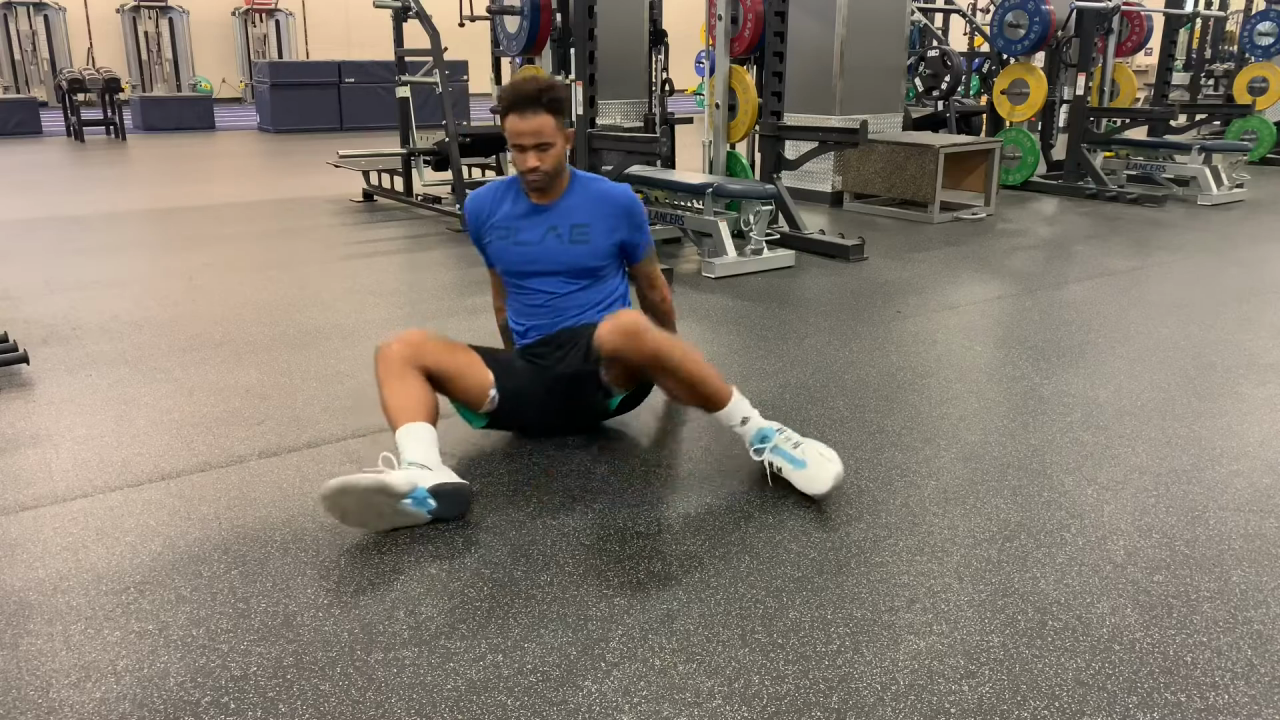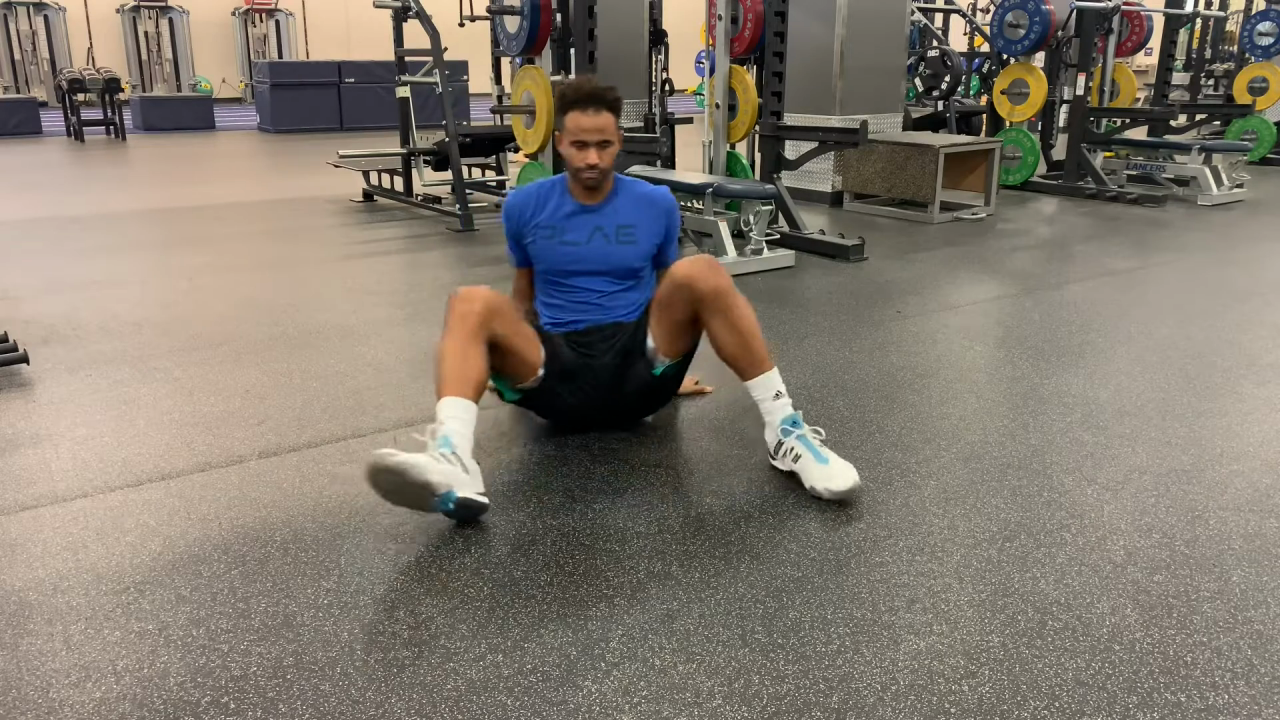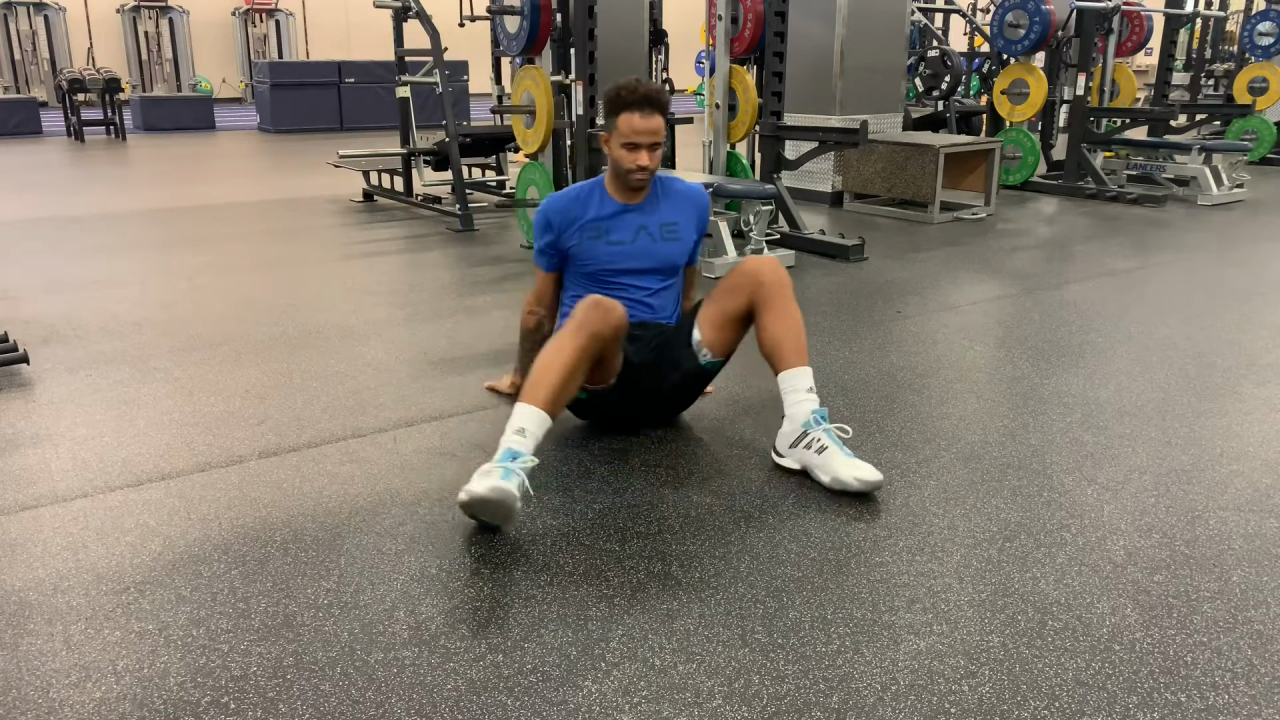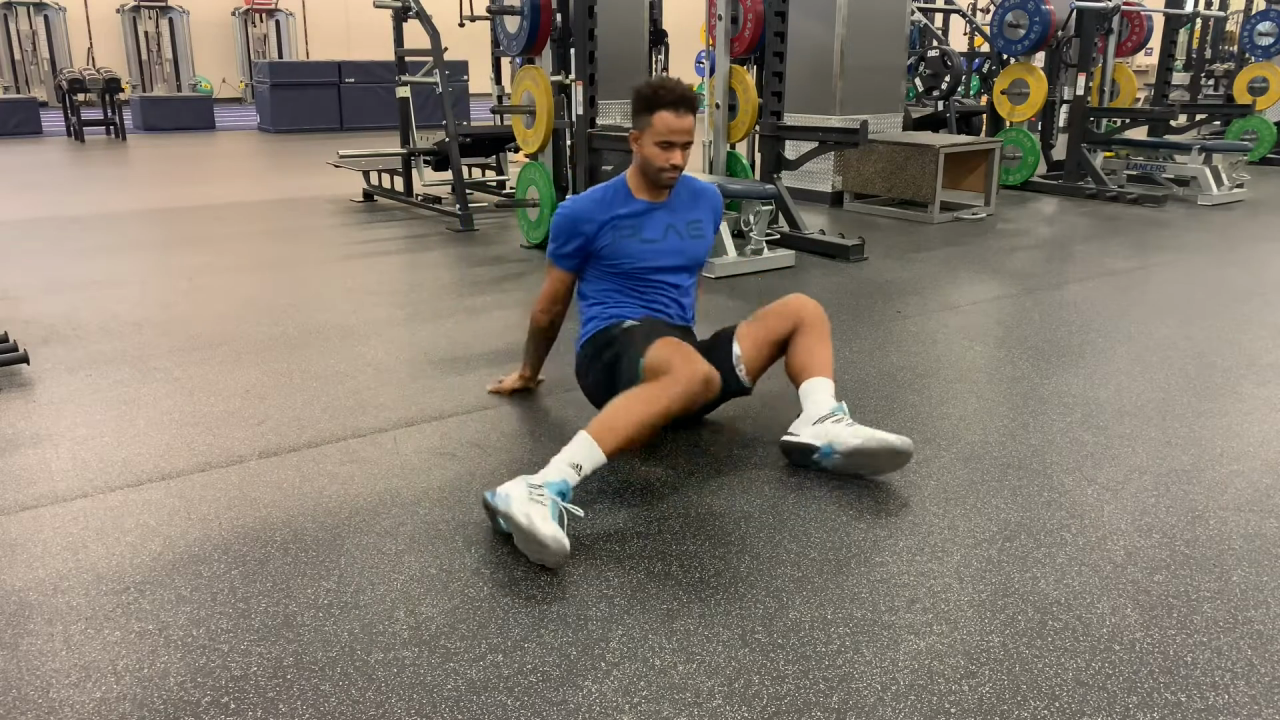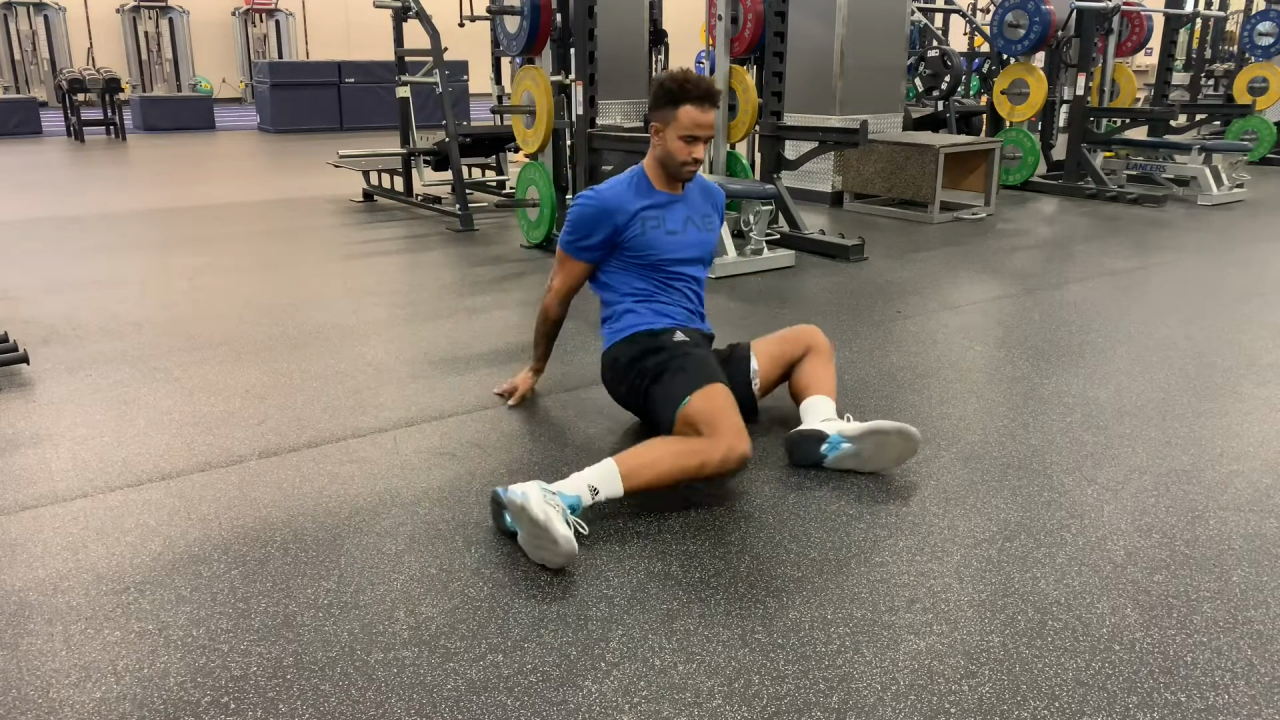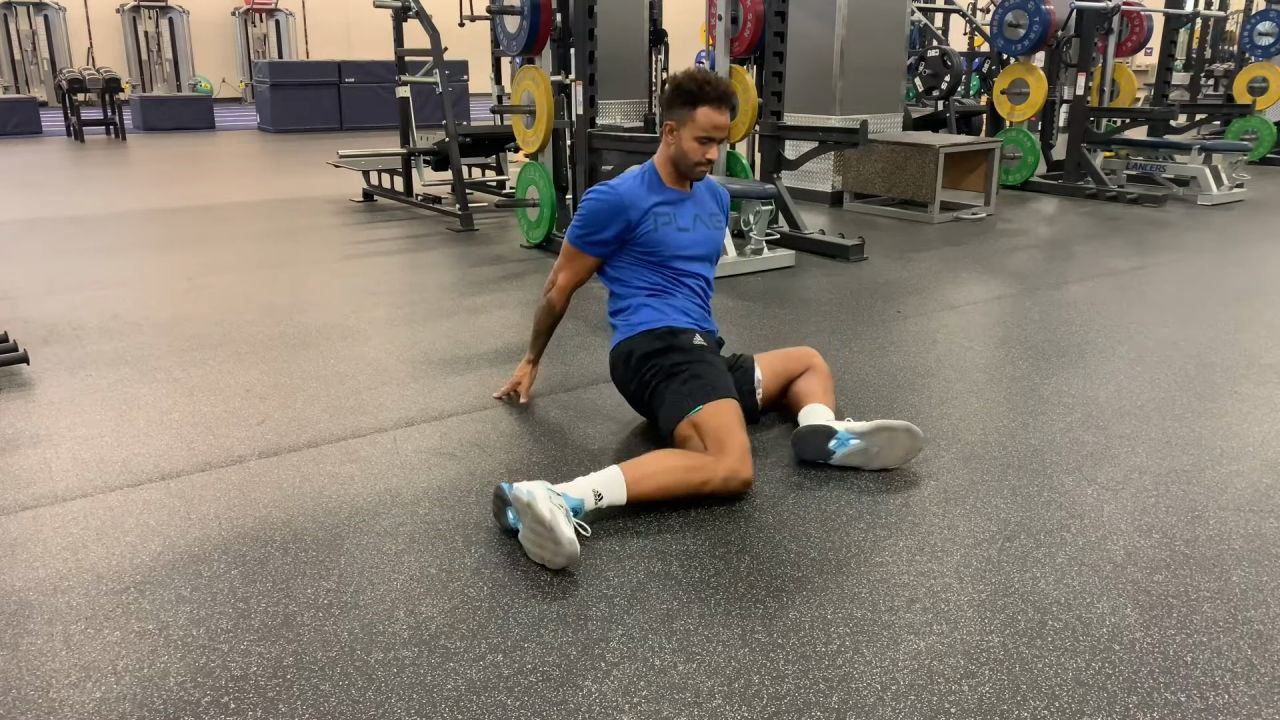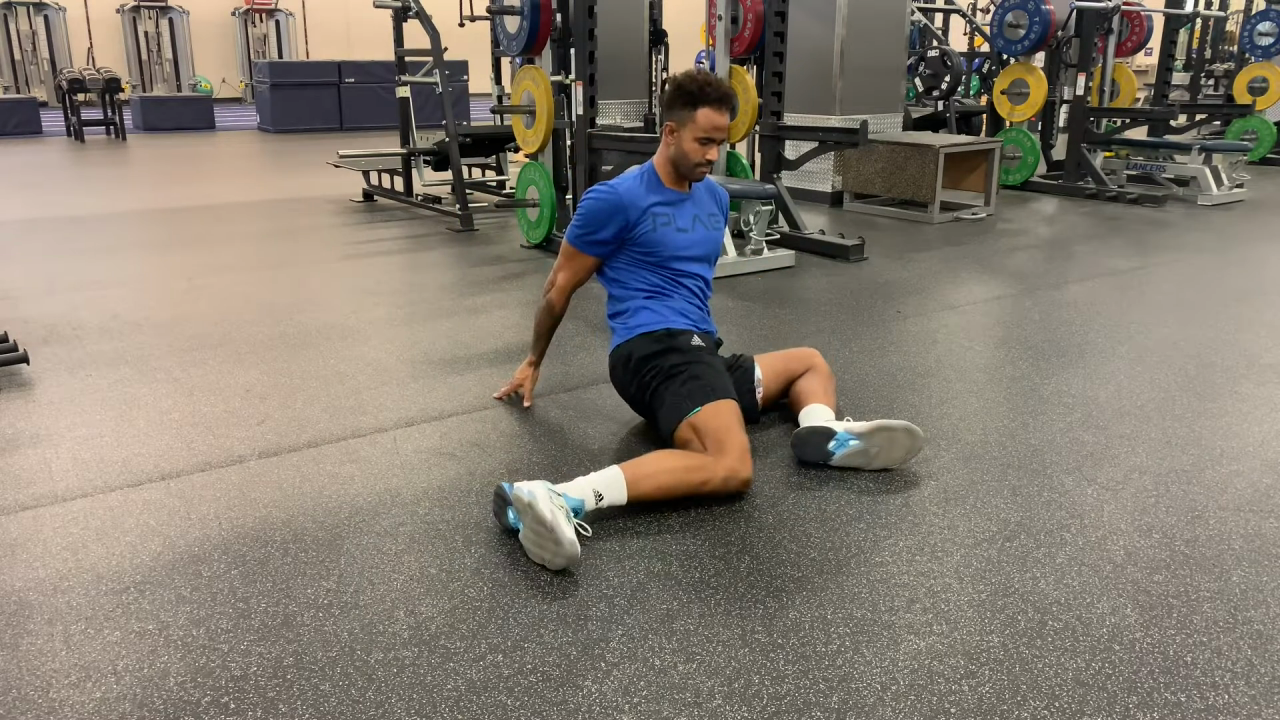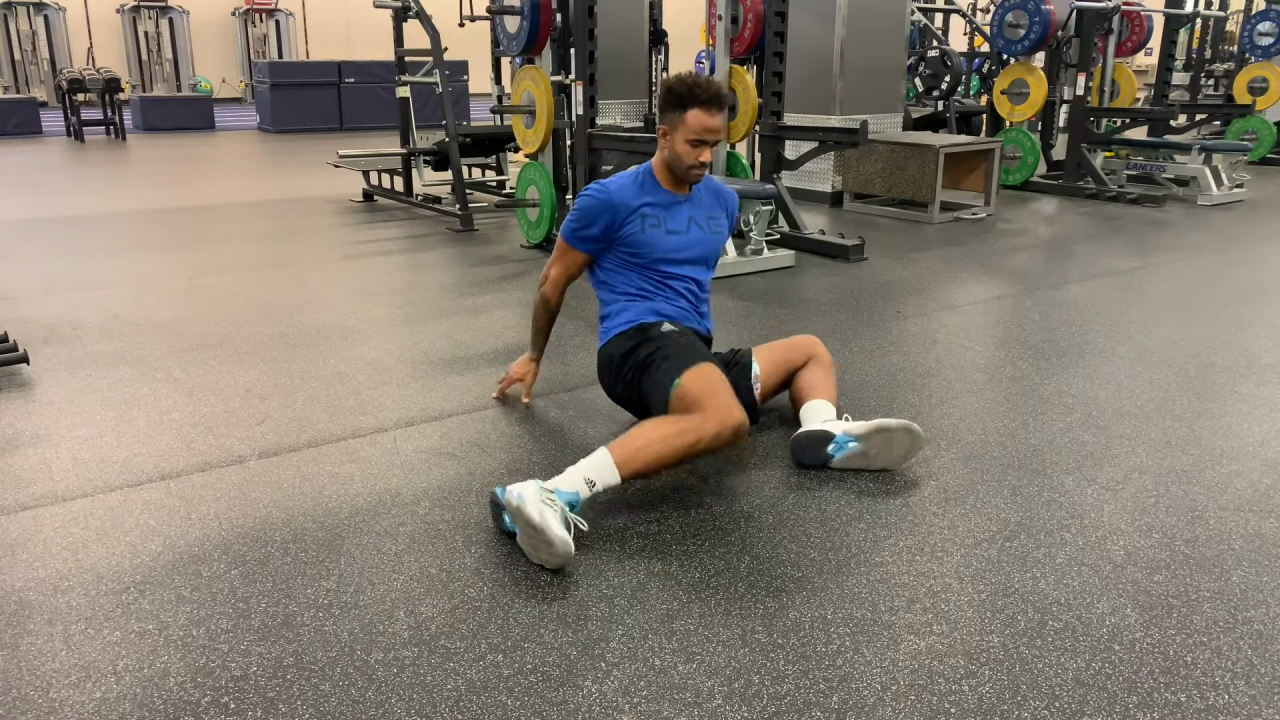
dt=0.3s
person 1, frame 1
left shoulder: (615, 202)
right shoulder: (483, 207)
left elbow: (651, 283)
left wrist: (672, 363)
right wrist: (509, 377)
left hip: (609, 370)
right hip: (533, 374)
left knee: (621, 327)
right knee: (399, 351)
left ankle: (764, 439)
right ankle: (424, 482)
person 1, frame 2
left shoulder: (656, 205)
right shoulder: (524, 207)
left wrist: (673, 365)
right wrist: (521, 365)
left hip: (638, 364)
right hip: (562, 374)
left knee: (699, 273)
right knee: (472, 303)
left ankle: (786, 431)
right ankle: (452, 471)
person 1, frame 3
left shoulder: (691, 202)
right shoulder: (562, 211)
right elbow: (541, 306)
right wrist: (520, 377)
left hip: (662, 375)
right hip: (592, 374)
left knee: (764, 272)
right knee: (601, 311)
left ankle: (804, 430)
right ankle: (507, 466)
person 1, frame 4
left shoulder: (706, 201)
right shoulder: (585, 212)
right elbow: (551, 305)
right wrist: (528, 373)
left hip: (678, 356)
right hip: (616, 357)
left knee: (802, 310)
right knee: (696, 377)
left ankle: (821, 426)
right ankle: (543, 490)
person 1, frame 5
left shoulder: (710, 197)
right shoulder: (605, 204)
right elbow: (558, 292)
right wrist: (535, 369)
left hip: (689, 349)
right hip: (647, 351)
left knee: (810, 341)
right knee: (728, 449)
left ankle: (823, 434)
right ankle: (554, 498)
person 1, frame 6
left shoulder: (715, 198)
right shoulder: (617, 199)
right elbow: (562, 285)
right wrist: (531, 360)
left hip: (696, 350)
right hip: (660, 349)
left knee: (809, 362)
right knee: (730, 471)
left ankle: (826, 434)
right ankle: (559, 501)
person 1, frame 7
left shoulder: (714, 199)
right shoulder: (616, 199)
right elbow: (561, 285)
right wrist: (533, 361)
left hip: (694, 352)
right hip: (659, 350)
left knee: (810, 363)
right knee: (729, 471)
left ankle: (825, 434)
right ankle: (559, 500)
person 1, frame 8
left shoulder: (722, 200)
right shoulder: (610, 199)
right elbow: (555, 279)
right wrist: (534, 356)
left hip: (689, 347)
right hip: (643, 344)
left knee: (811, 351)
right knee: (723, 420)
left ankle: (826, 435)
right ankle: (551, 497)
